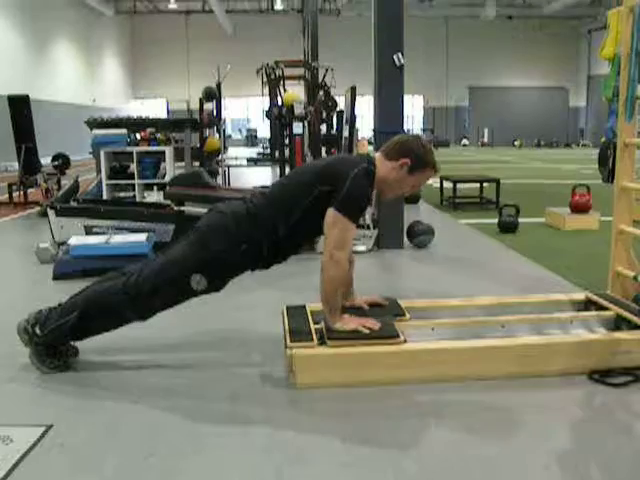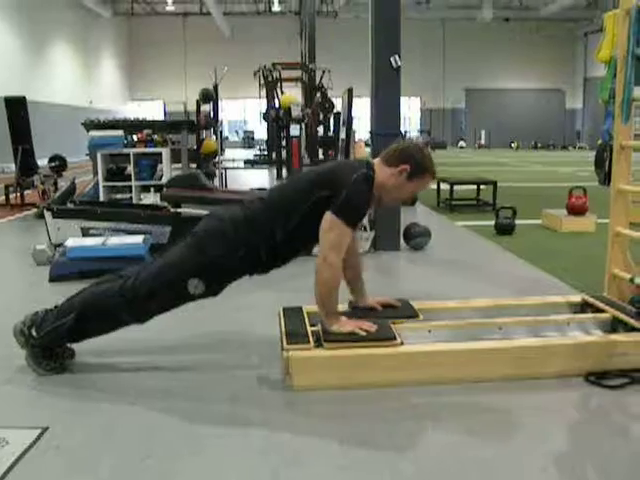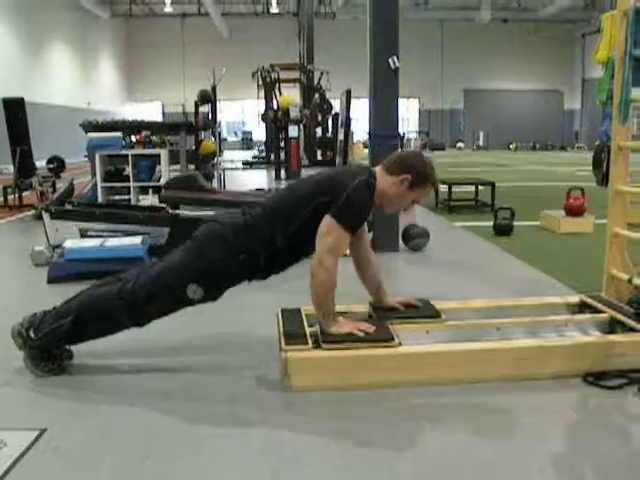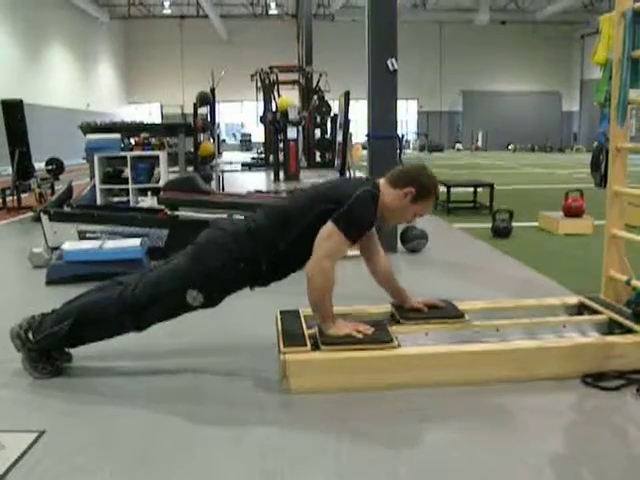
dt=0.2s
person 1, frame 1
left shoulder: (356, 172)
right shoulder: (358, 181)
left elbow: (340, 249)
right elbow: (334, 255)
left wrist: (350, 297)
right wrist: (335, 319)
left hip: (232, 227)
right hip: (232, 241)
left knee: (144, 284)
right knee: (141, 294)
left ankle: (50, 324)
right ankle: (44, 332)
person 1, frame 2
left shoulder: (356, 178)
right shoulder: (357, 186)
left elbow: (347, 247)
right elbow: (329, 259)
left wrist: (361, 297)
right wrist: (331, 320)
left hip: (230, 232)
right hip: (229, 246)
left knee: (140, 286)
right knee: (138, 297)
left ankle: (47, 327)
right ankle: (40, 333)
person 1, frame 3
left shoulder: (359, 186)
right shoulder: (359, 192)
left elbow: (361, 249)
right elbow: (324, 261)
left wrist: (382, 299)
right wrist: (329, 322)
left hip: (231, 238)
right hip: (229, 253)
left knee: (139, 290)
right knee: (137, 301)
left ankle: (46, 329)
right ankle: (39, 334)
person 1, frame 4
left shoulder: (364, 198)
right shoulder: (362, 202)
left elbow: (375, 257)
right elbow: (319, 267)
left wrist: (406, 301)
right wrist: (328, 324)
left hip: (231, 245)
right hip: (230, 259)
left knee: (137, 293)
right knee: (135, 305)
left ankle: (44, 330)
right ankle: (37, 336)
